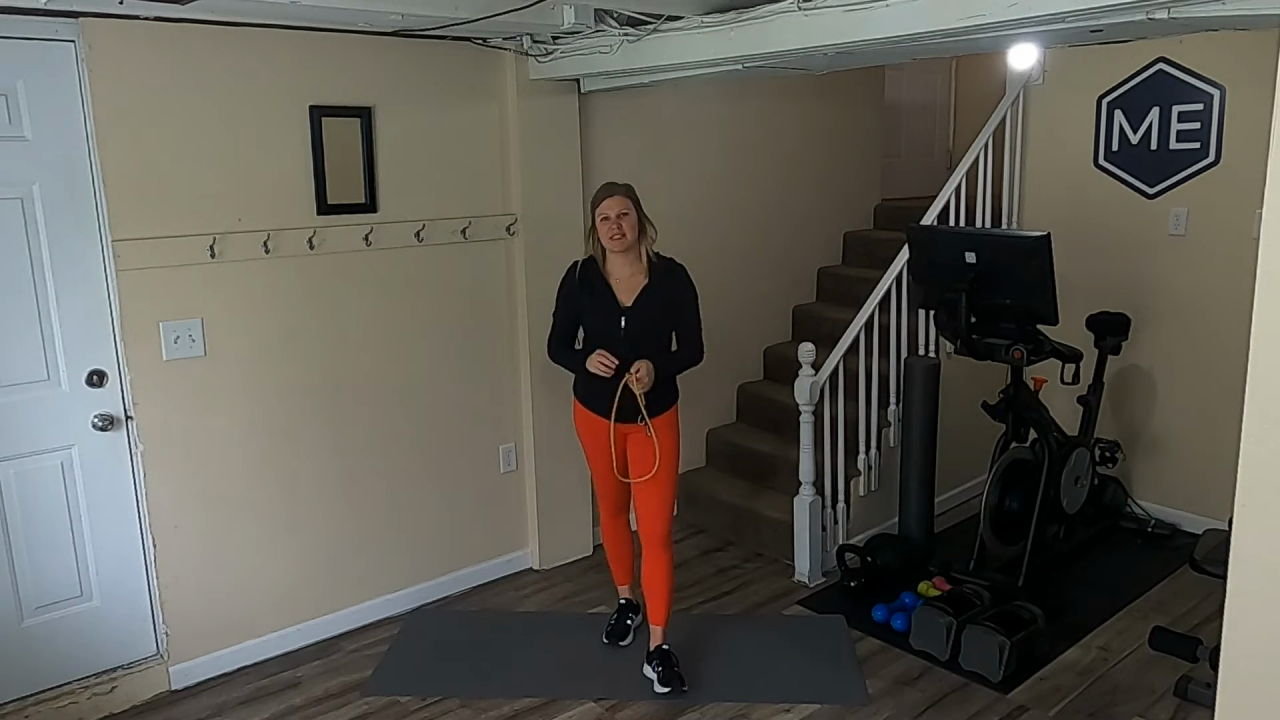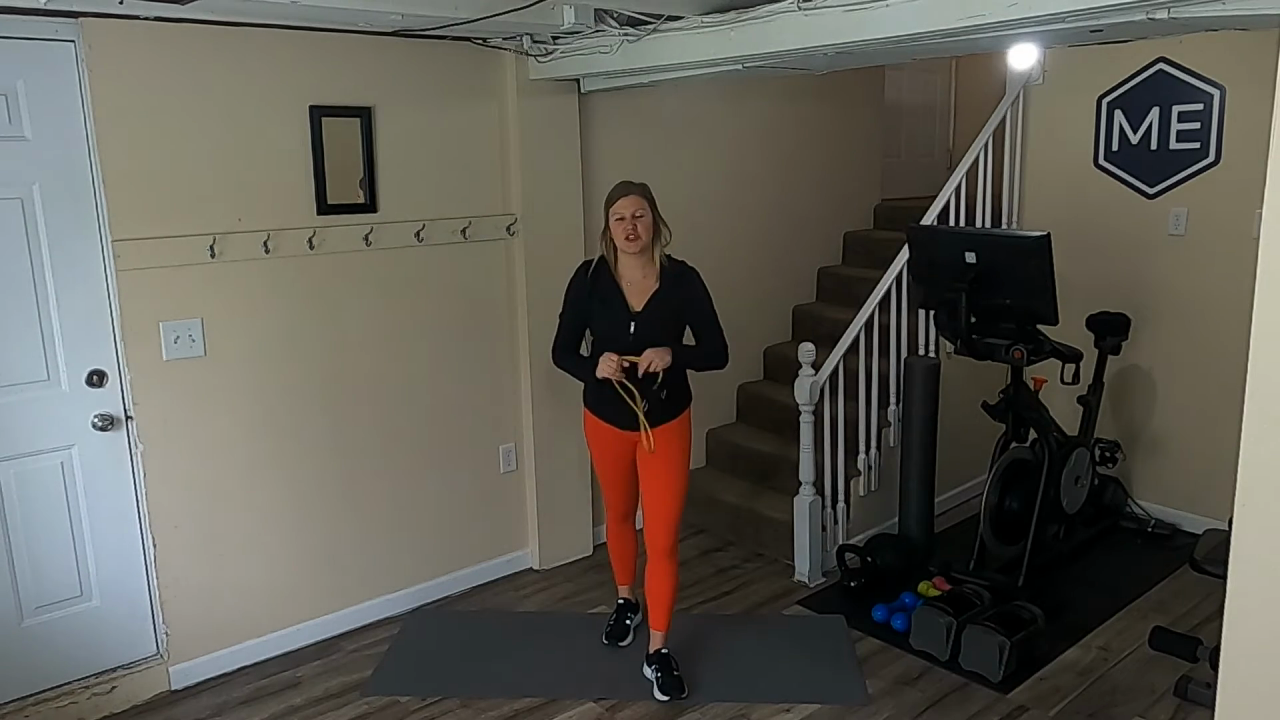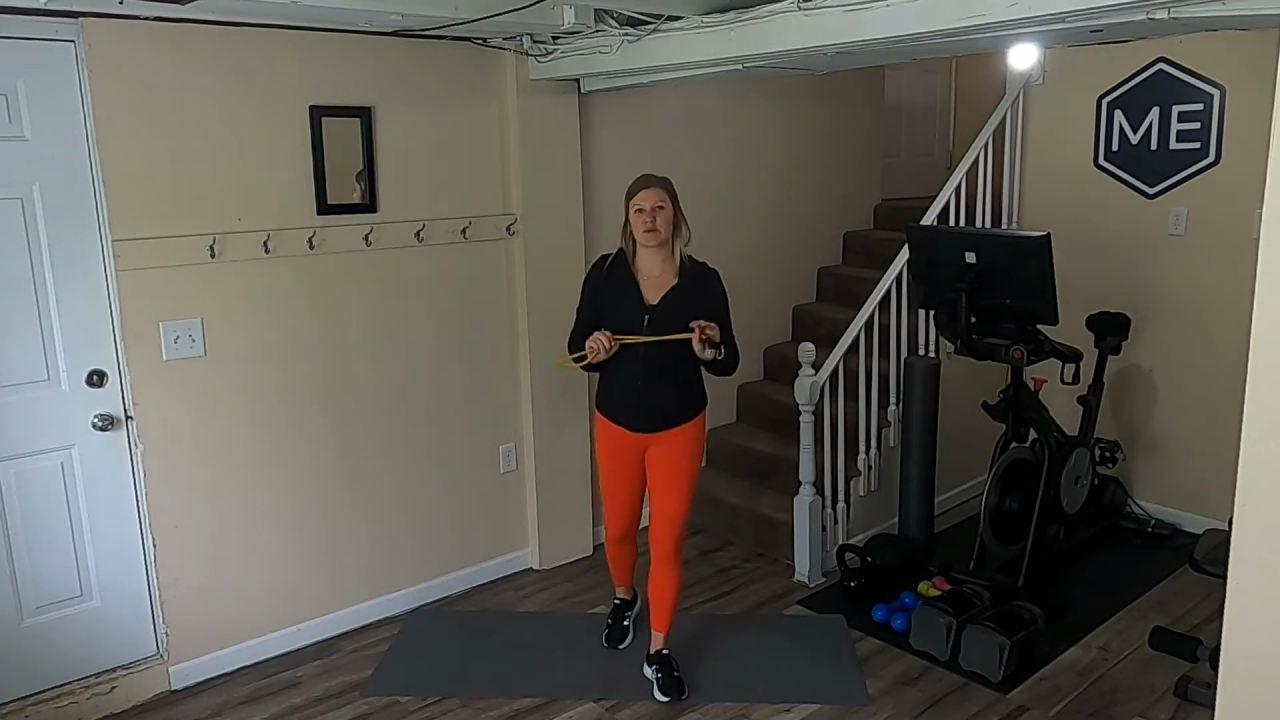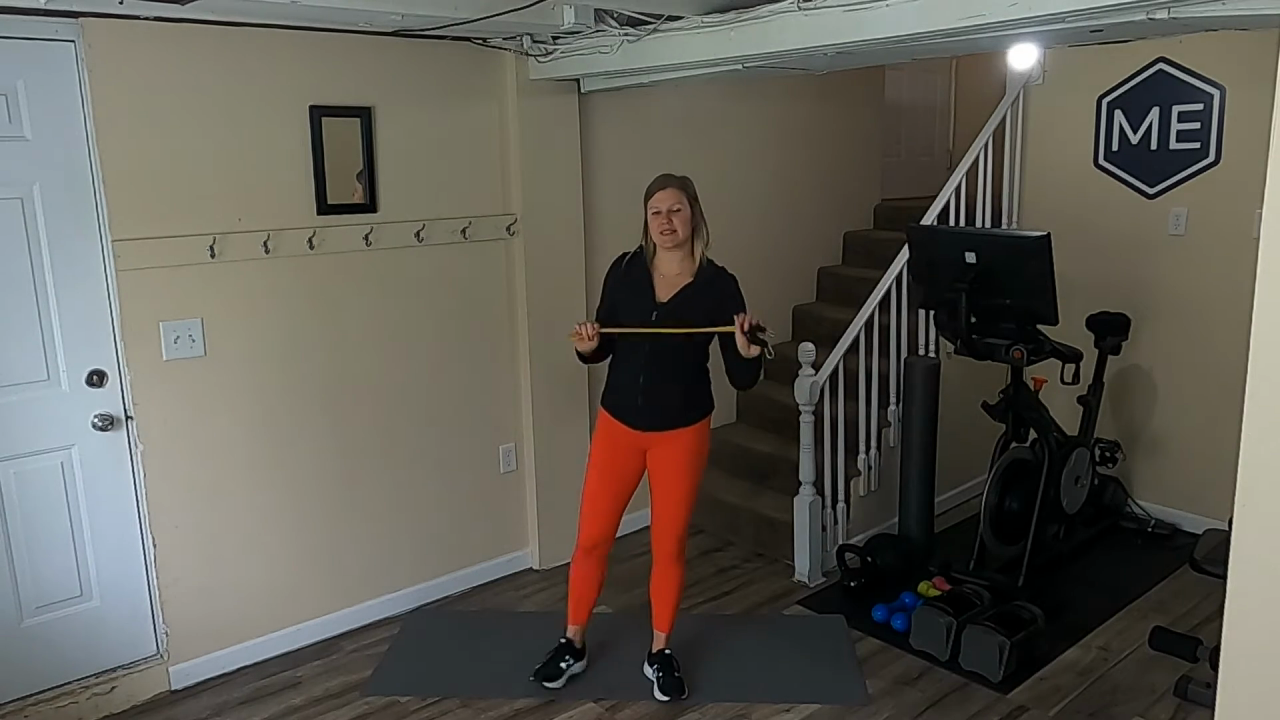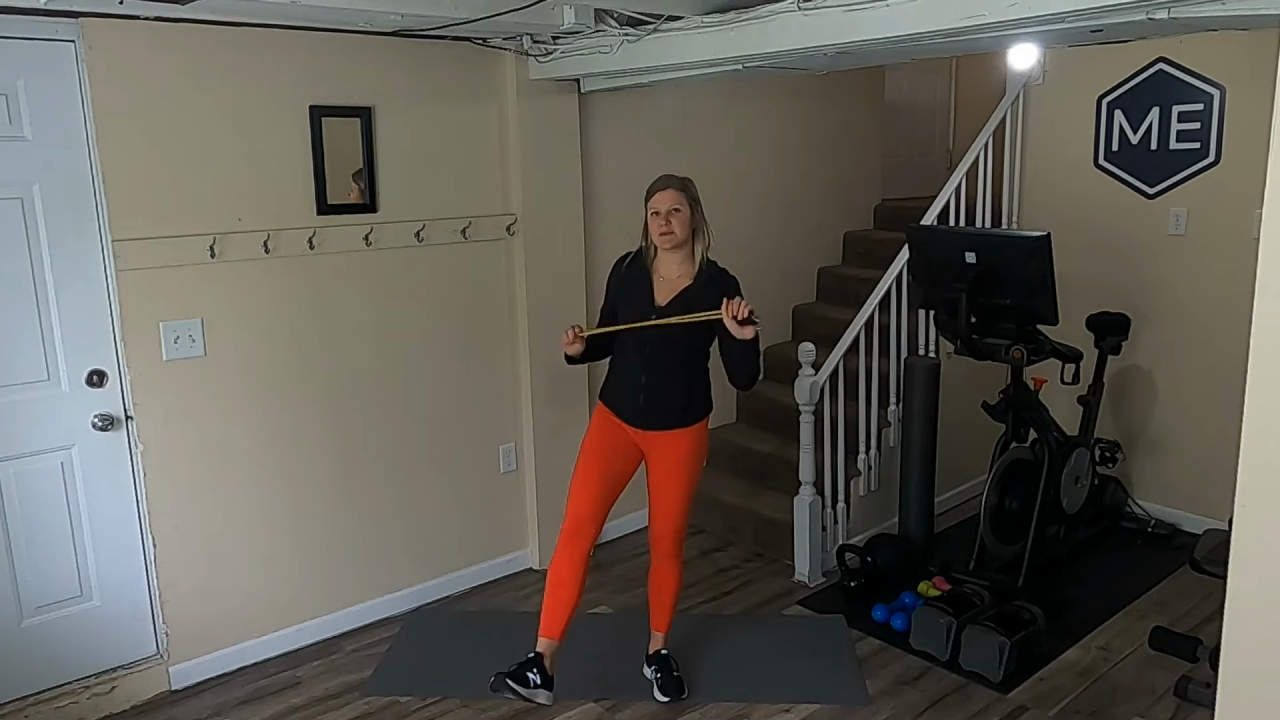
dt=0.3s
person 1, frame 1
left shoulder: (671, 276)
right shoulder: (580, 278)
left elbow: (692, 349)
right elbow: (557, 346)
left wrist: (656, 367)
right wrist: (586, 359)
left hip: (655, 416)
right hip: (596, 412)
left knee: (656, 530)
right knee: (613, 511)
left ankle: (658, 649)
right ankle: (626, 602)
person 1, frame 2
left shoulder: (683, 280)
right shoulder: (588, 279)
left elbow: (718, 353)
right elbow: (561, 351)
left wrist: (675, 355)
right wrist: (593, 367)
left hip: (666, 422)
right hip: (607, 420)
left knee: (662, 539)
right knee: (619, 518)
left ankle: (658, 652)
right ankle: (626, 601)
person 1, frame 3
left shoulder: (702, 280)
right shoulder: (605, 273)
left elbow: (729, 364)
right elbow: (575, 344)
left wrist: (712, 350)
right wrist: (591, 348)
left hip: (679, 428)
right hip: (616, 424)
left knee: (668, 543)
right knee: (619, 528)
left ankle: (659, 653)
right ankle: (624, 598)
person 1, frame 4
left shoulder: (718, 285)
right shoulder: (624, 270)
left elbow: (741, 379)
right elbow: (606, 345)
left wrist: (747, 352)
right wrist: (586, 347)
left hip: (682, 431)
right hip: (617, 423)
left knee: (669, 545)
right knee: (591, 537)
left ankle: (659, 652)
right ankle: (571, 643)
person 1, frame 5
left shoulder: (718, 285)
right shoulder: (626, 270)
left elbow: (744, 380)
left wrist: (744, 337)
right wrist: (578, 349)
left hip: (681, 431)
right hip: (614, 418)
left knee: (667, 543)
right knee: (577, 526)
left ankle: (657, 652)
right ankle: (542, 661)
